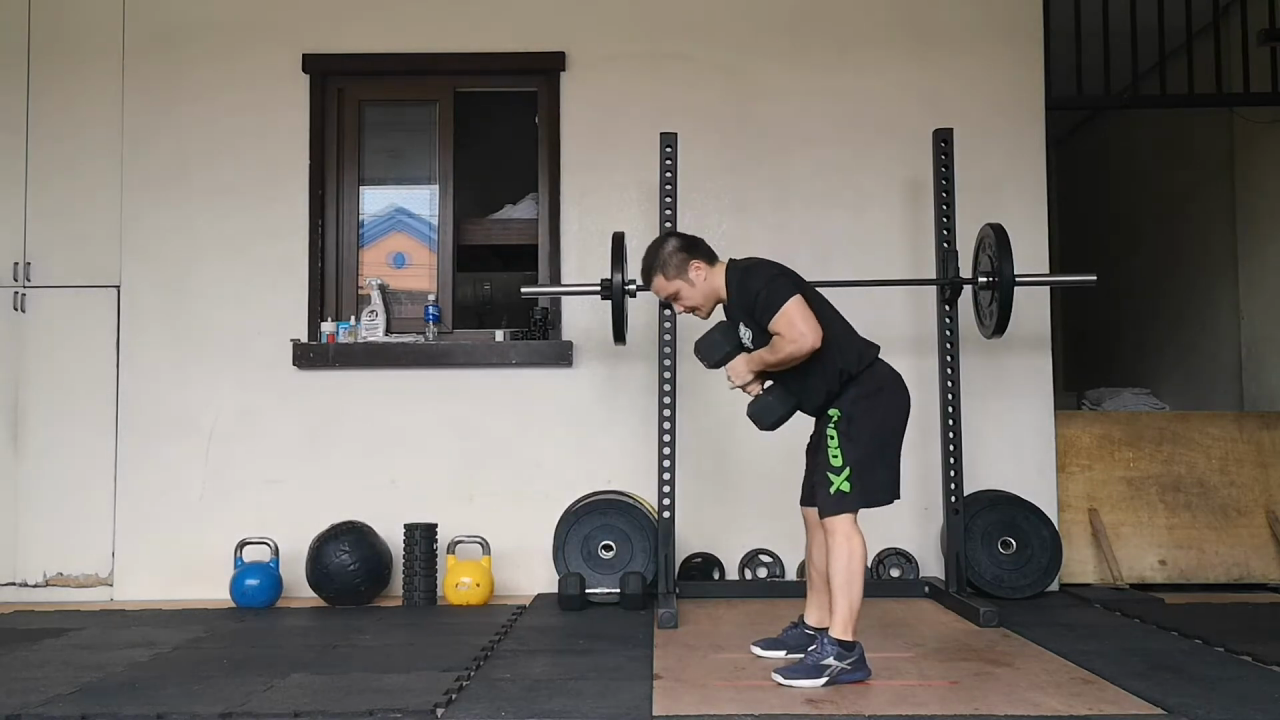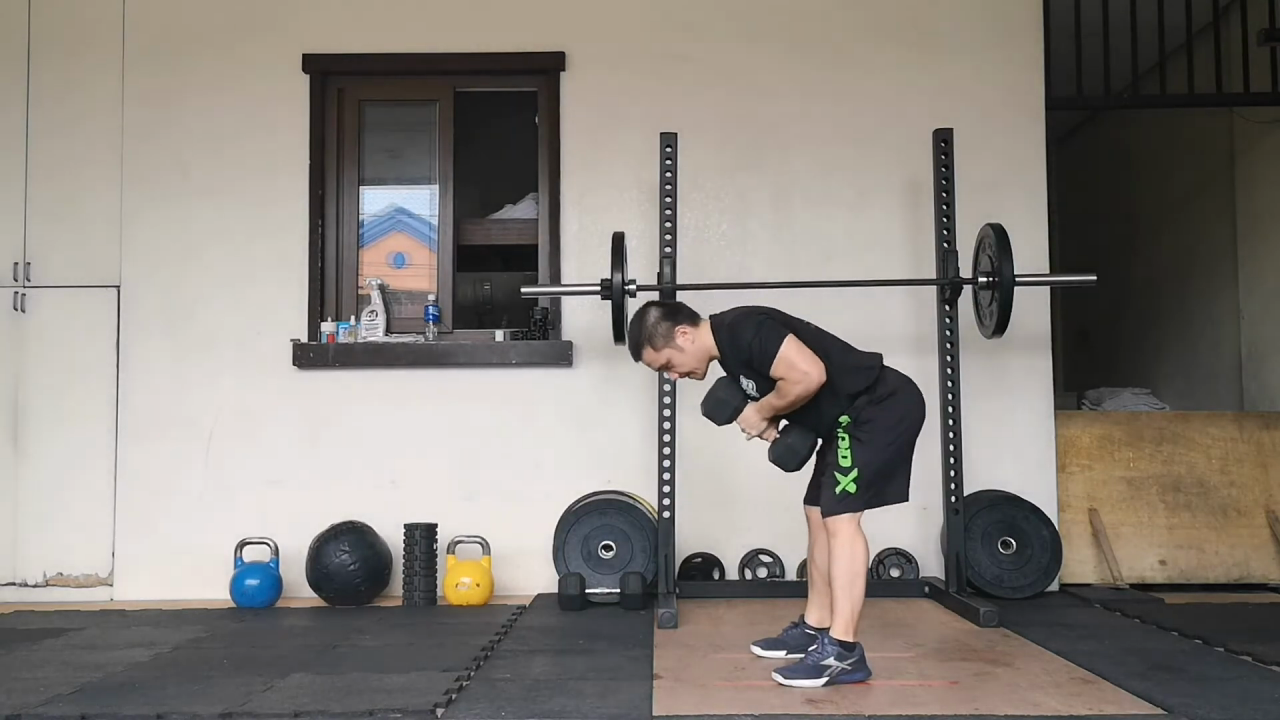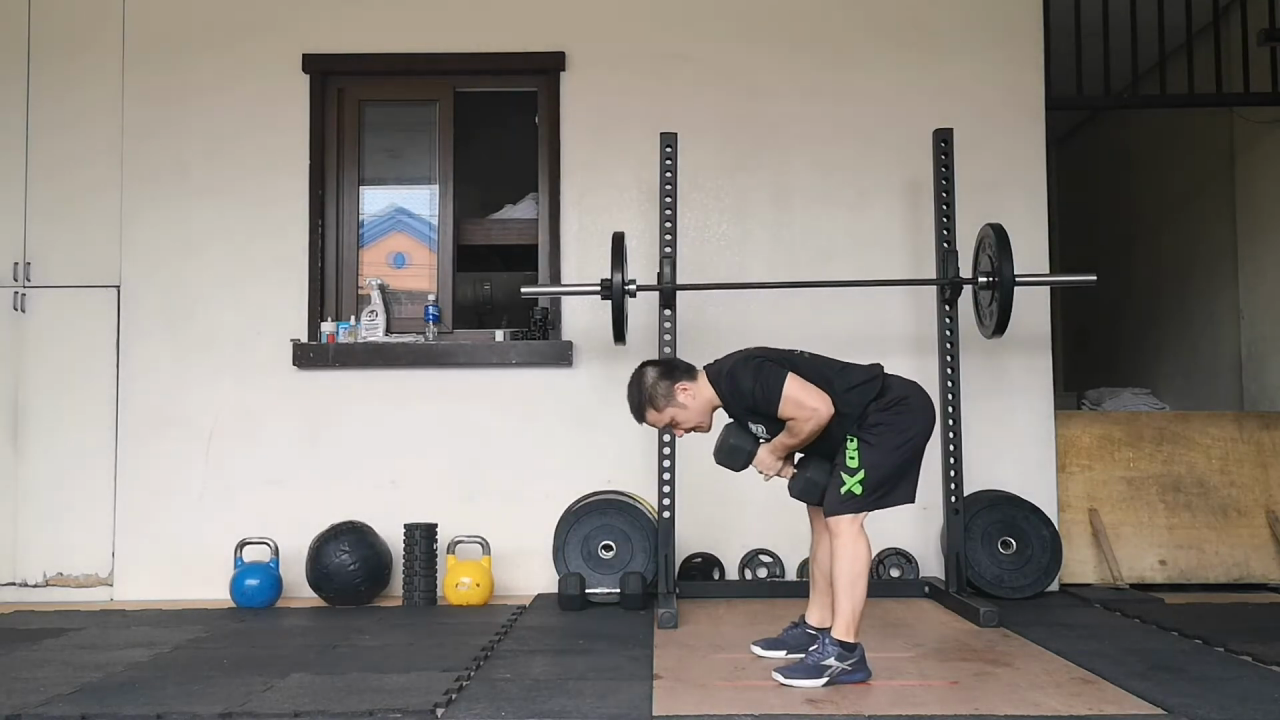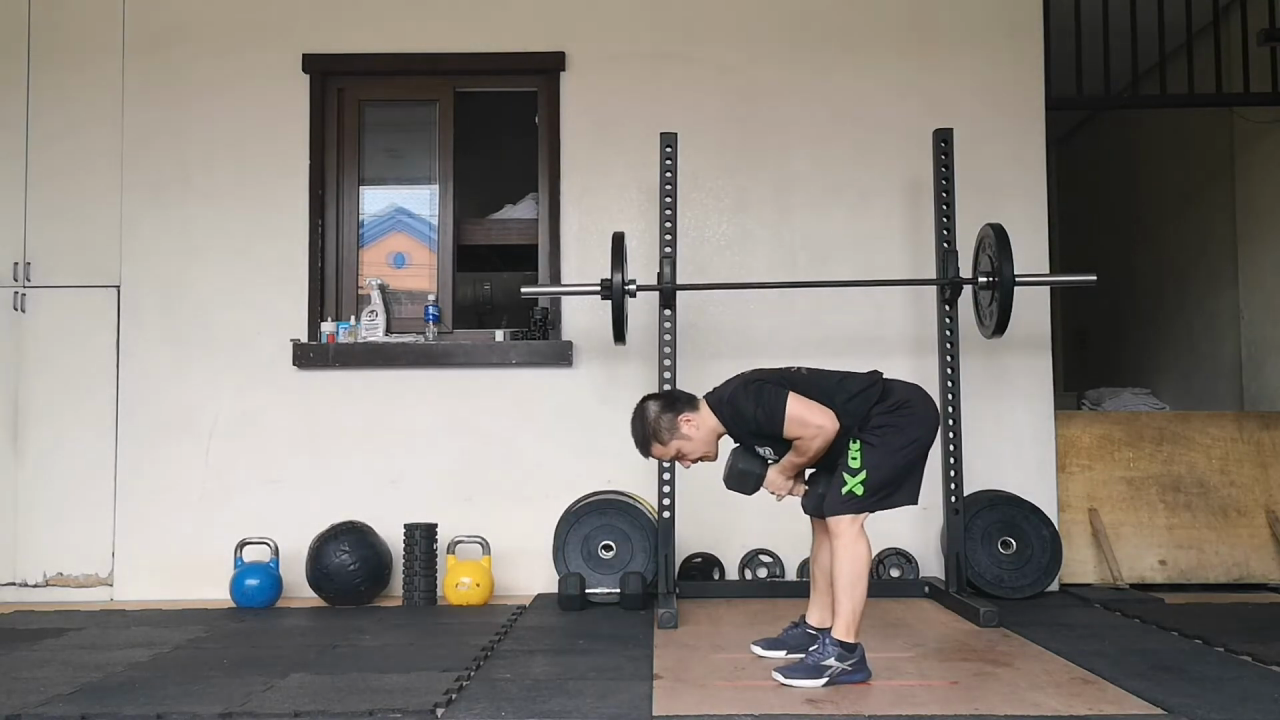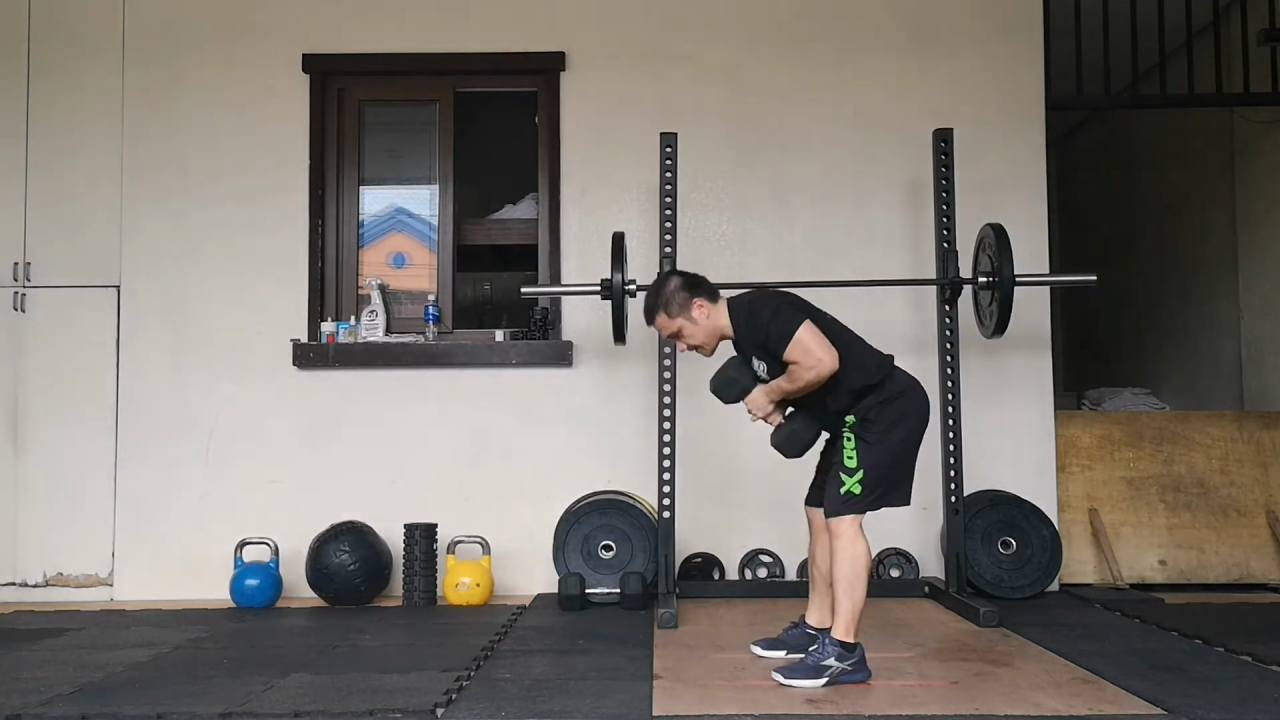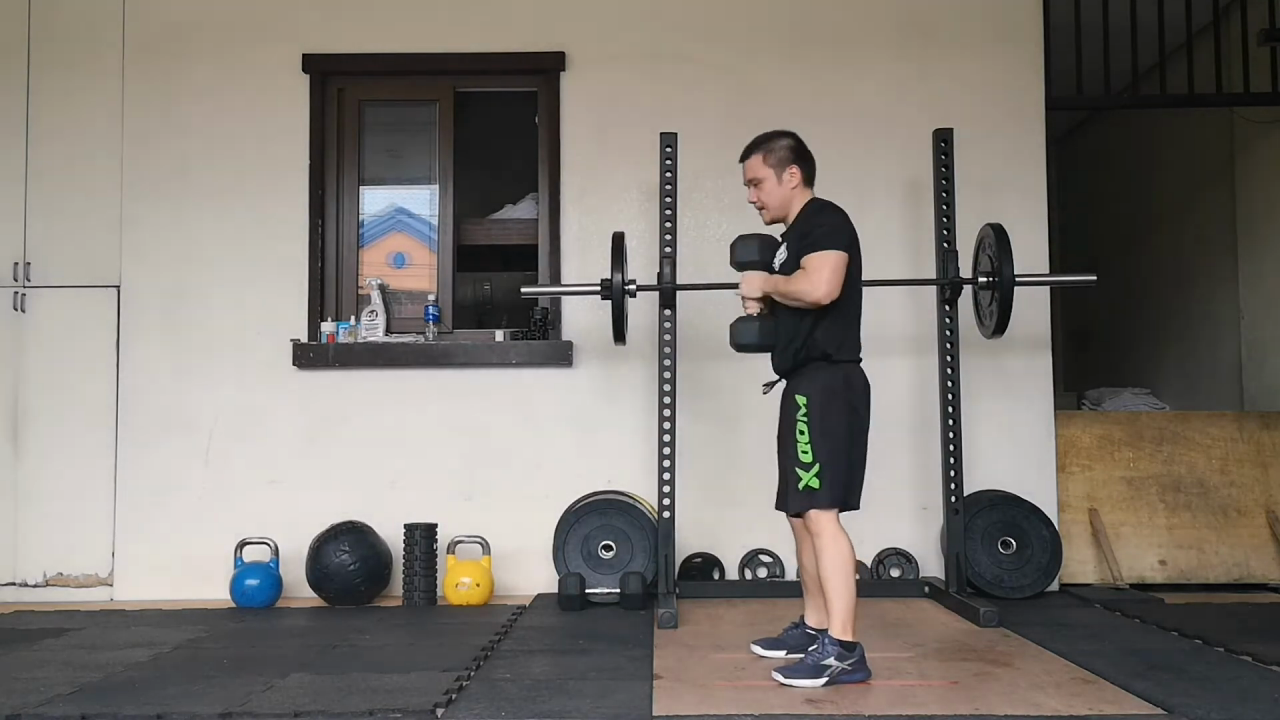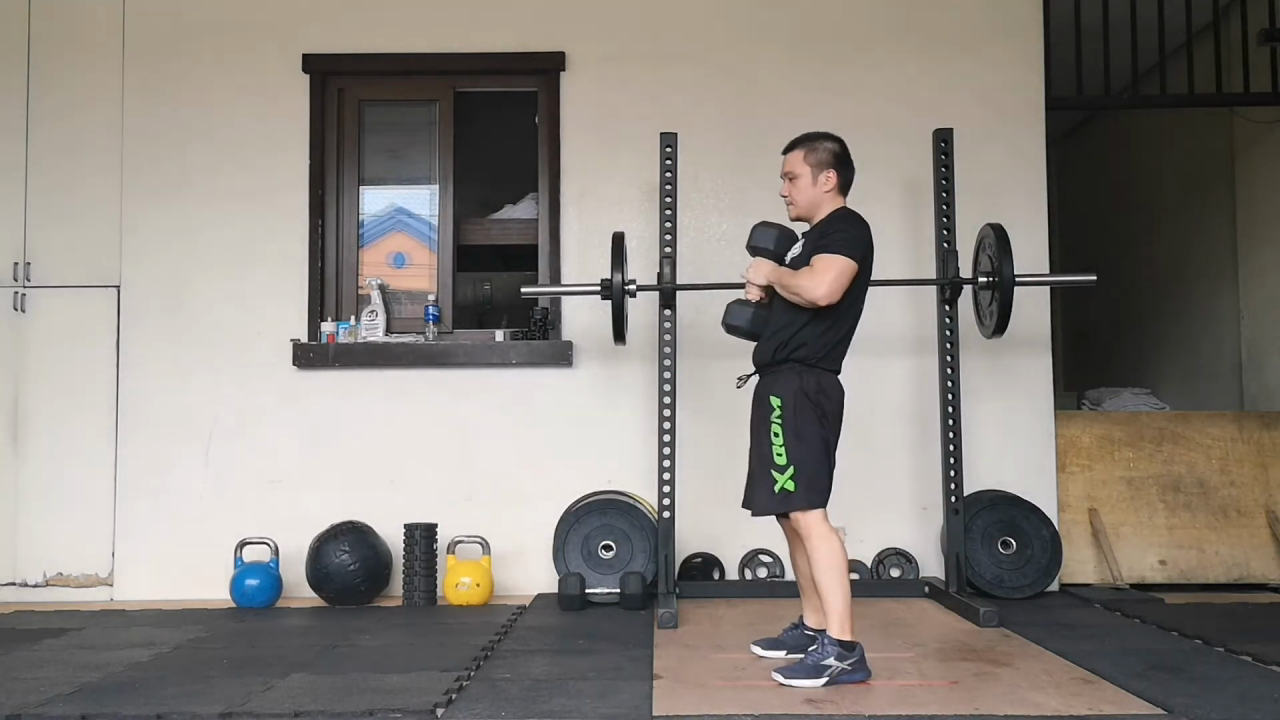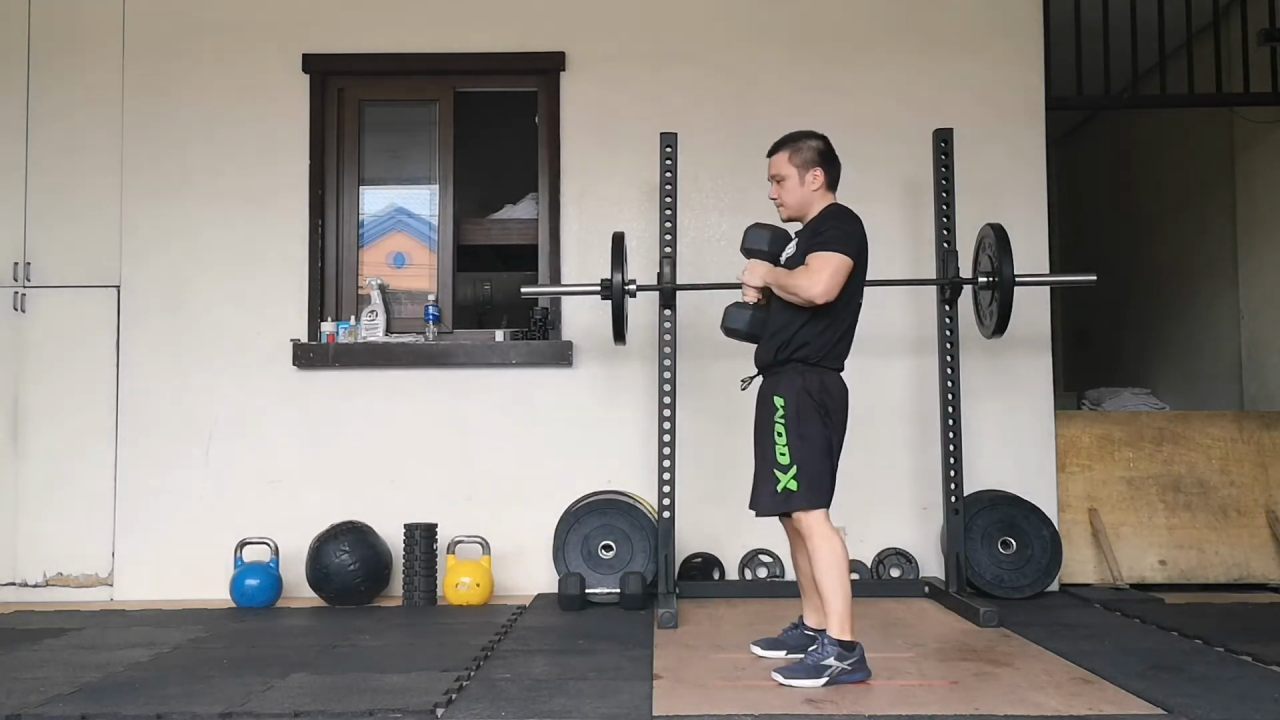
dt=0.4s
person 1, frame 1
left shoulder: (755, 279)
right shoulder: (737, 299)
left elbow: (805, 338)
left wrist: (751, 363)
right wrist: (754, 374)
left hip: (865, 398)
right hip: (841, 405)
left knee: (837, 515)
right knee: (817, 514)
left ankle: (843, 650)
right ankle: (814, 627)
person 1, frame 2
left shoulder: (743, 330)
right shoulder: (730, 344)
left elbow: (809, 374)
left wrist: (761, 411)
right wrist: (766, 421)
left hip: (881, 406)
right hip: (856, 415)
left knee: (840, 516)
right knee: (819, 513)
left ankle: (843, 651)
right ankle: (814, 629)
person 1, frame 3
left shoulder: (741, 377)
right shoulder: (731, 384)
left elbow: (817, 409)
right elbow: (791, 419)
left wrist: (775, 452)
right wrist: (781, 455)
left hip: (894, 413)
right hip: (875, 418)
left knee: (843, 516)
right knee: (823, 513)
left ankle: (843, 651)
right ankle: (816, 628)
person 1, frame 4
left shoulder: (744, 401)
right shoulder: (733, 410)
left elbow: (822, 425)
right elbow: (798, 433)
left wrist: (784, 472)
right wrist: (793, 477)
left hip: (899, 415)
right hip: (881, 421)
left knee: (843, 518)
right knee: (825, 516)
left ankle: (843, 652)
right ankle: (816, 628)
person 1, frame 5
left shoulder: (760, 311)
right shoulder: (745, 330)
left elbow: (822, 362)
left wrist: (769, 394)
right wrist: (774, 402)
left hip: (884, 406)
right hip: (863, 412)
left knee: (842, 516)
right knee: (821, 513)
left ankle: (843, 651)
right ankle: (816, 629)
person 1, frame 6
left shoulder: (823, 219)
right shoulder: (797, 233)
left elbow: (821, 287)
left wrist: (764, 283)
right wrist: (764, 298)
left hip: (825, 384)
right hip: (807, 386)
left knee: (818, 513)
right knee: (802, 513)
left ankle: (843, 649)
right ankle: (815, 628)
person 1, frame 7
left shoulder: (846, 228)
right shoulder: (817, 235)
left elbow: (821, 289)
left wrist: (770, 272)
right wrist: (766, 288)
left hip: (800, 387)
right hip: (782, 387)
left knee: (806, 513)
right knee: (792, 515)
left ankle: (843, 650)
right ankle: (814, 628)
person 1, frame 8
left shoulder: (837, 223)
right shoulder: (810, 234)
left elbow: (818, 288)
left wrist: (766, 273)
right wrist: (764, 288)
left hip: (805, 387)
right hip: (786, 387)
left knee: (808, 514)
right knee: (794, 514)
left ankle: (843, 650)
right ankle: (814, 628)
